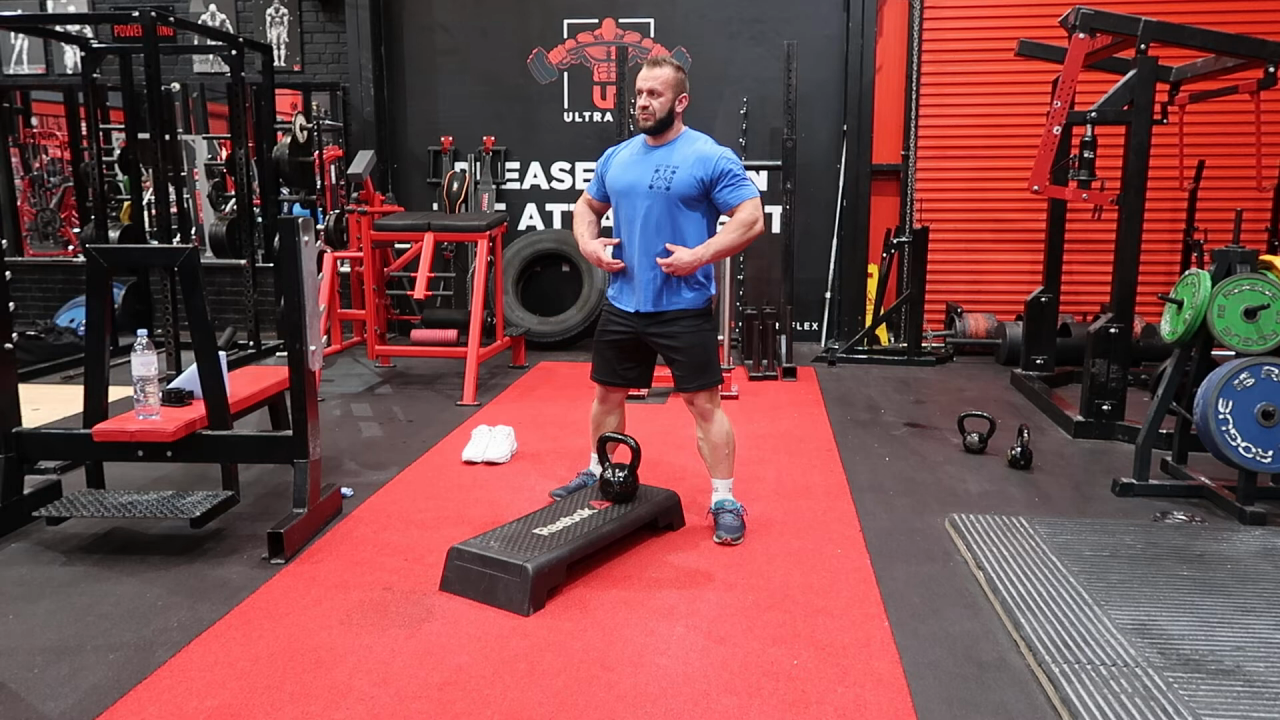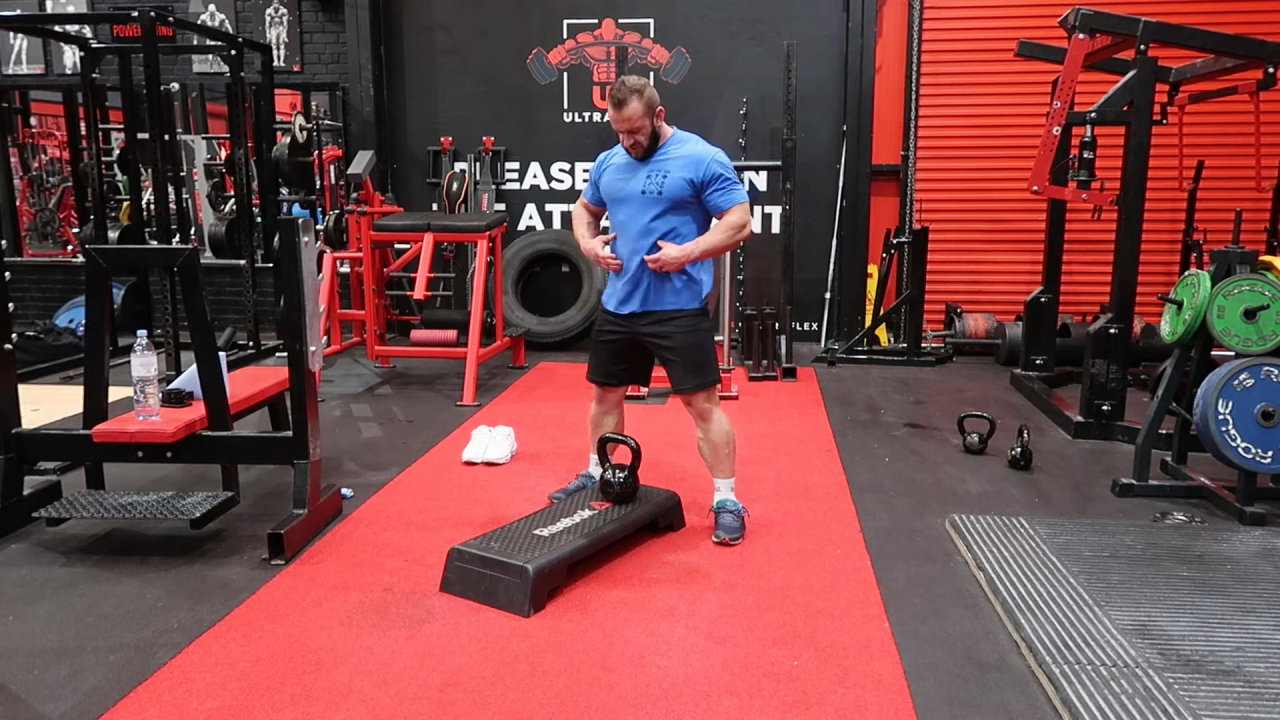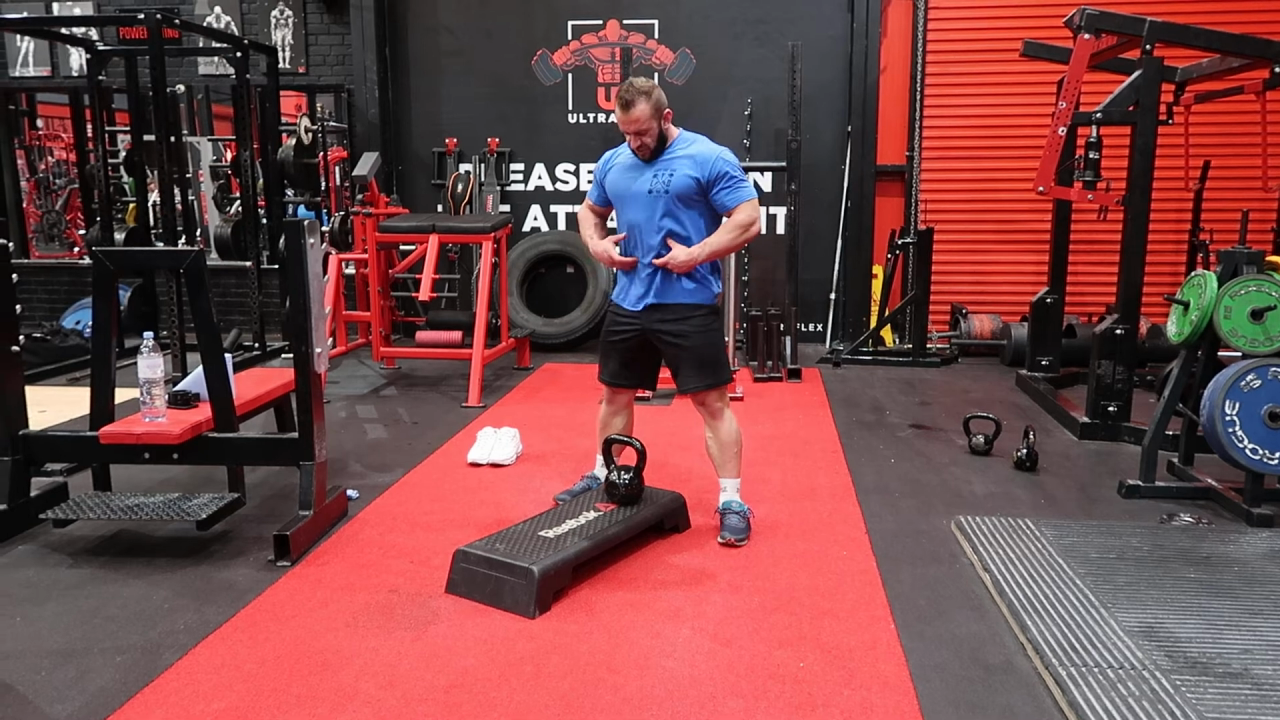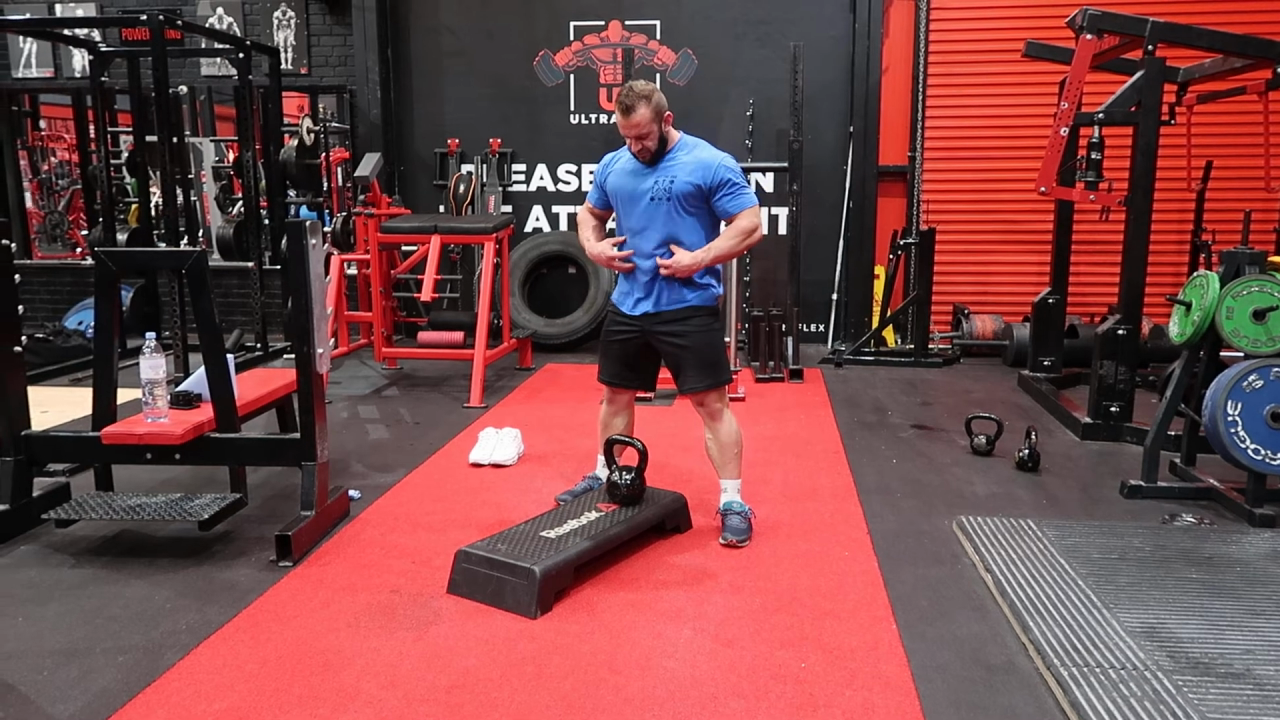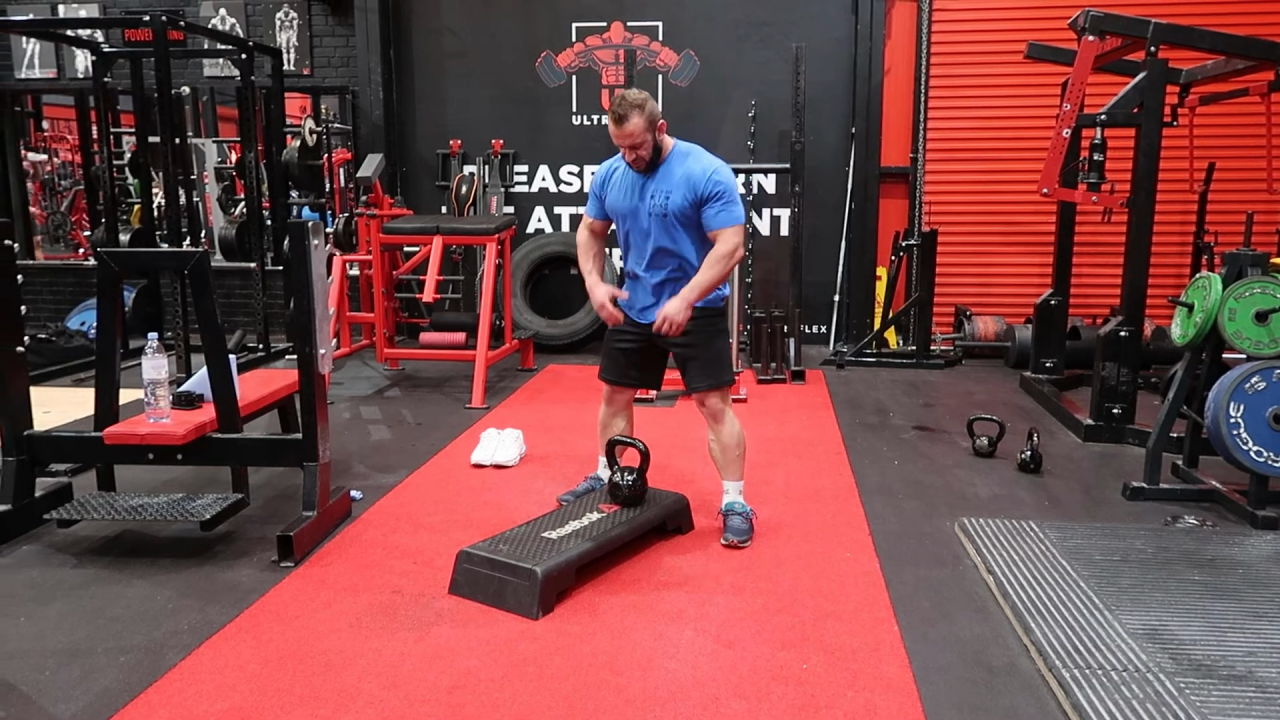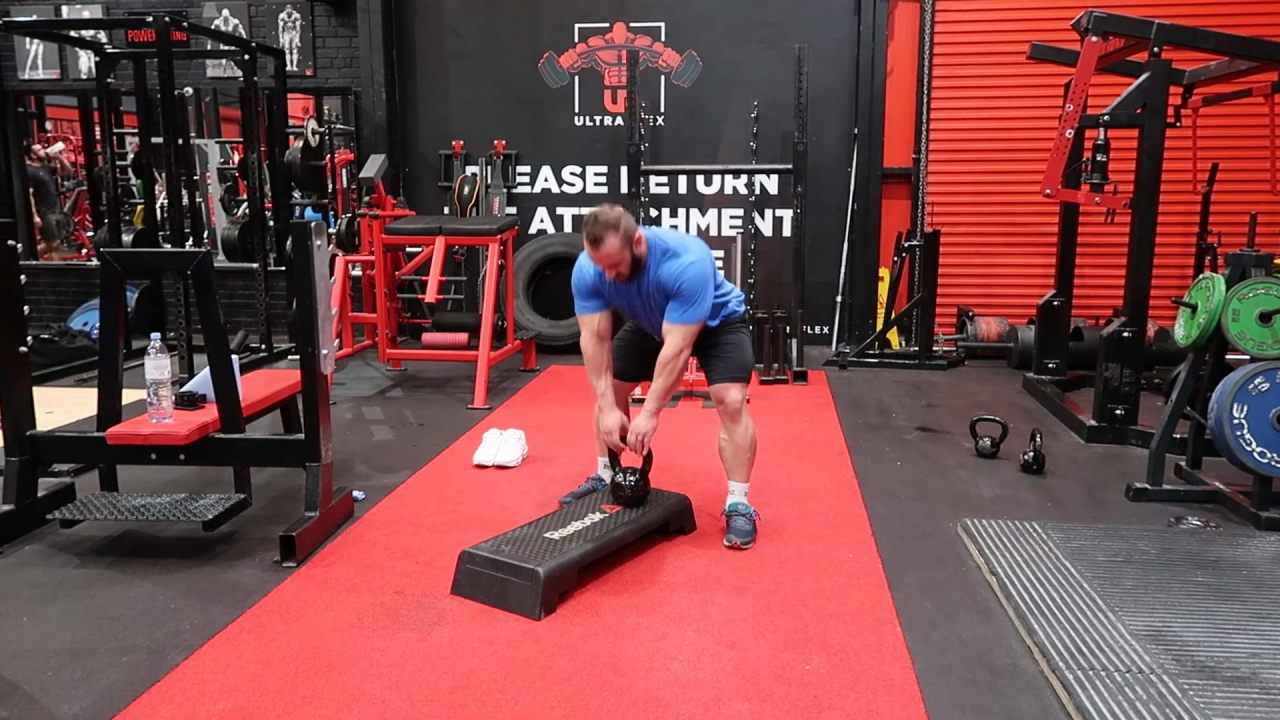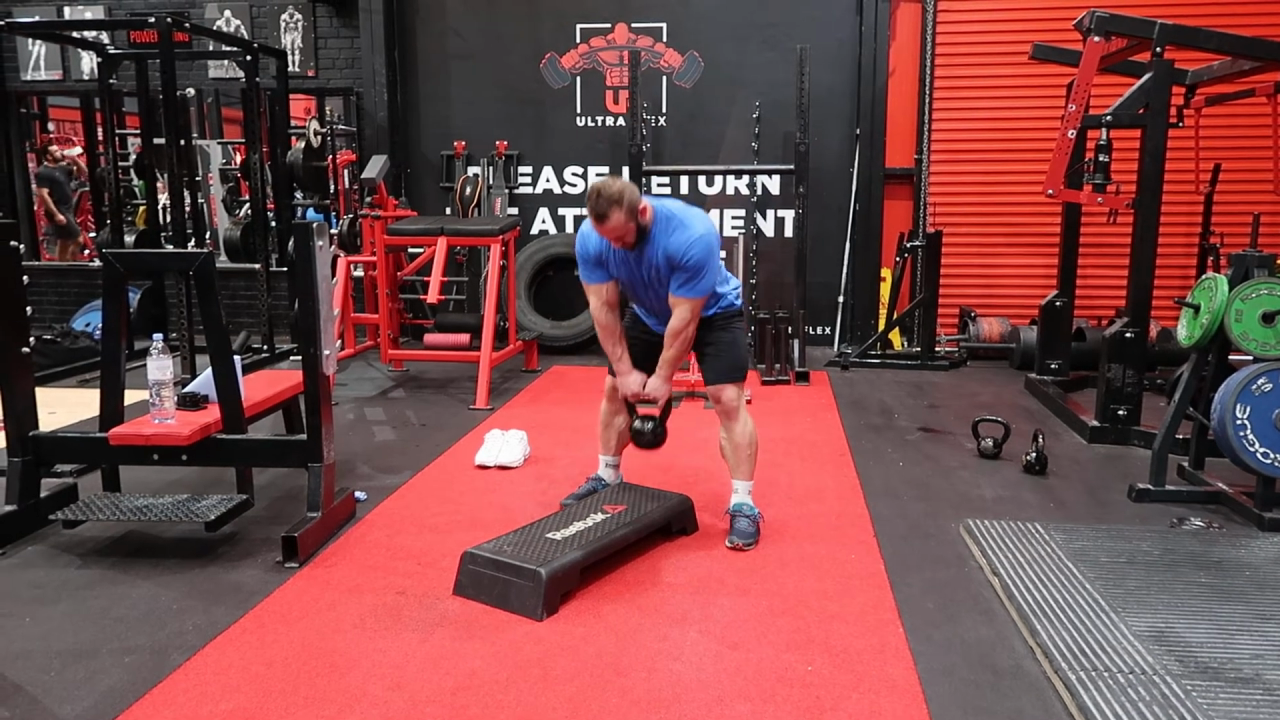
dt=0.4s
person 1, frame 1
left shoulder: (711, 158)
right shoulder: (616, 157)
left elbow: (751, 219)
right elbow: (587, 206)
left wrist: (700, 255)
right wrist: (587, 242)
left hip: (684, 309)
right hip: (622, 305)
left knee: (703, 403)
right knee: (608, 394)
left ankle: (725, 500)
right ankle: (597, 474)
person 1, frame 2
left shoulder: (703, 160)
right shoulder: (608, 163)
left elbow: (740, 222)
right elbow: (585, 208)
left wrist: (685, 253)
right wrist: (588, 242)
left hip: (679, 307)
right hip: (618, 304)
left knee: (702, 403)
right knee: (605, 393)
left ankle: (726, 500)
right ankle: (597, 475)
person 1, frame 3
left shoulder: (710, 159)
right shoulder: (612, 163)
left elbow: (748, 220)
right elbow: (590, 211)
left wrist: (695, 255)
right wrist: (597, 245)
left hip: (689, 305)
right hip: (628, 303)
left knee: (712, 401)
right knee: (615, 394)
left ankle: (731, 502)
right ankle: (603, 477)
person 1, frame 4
left shoulder: (711, 164)
right shoulder: (612, 166)
left elbow: (750, 225)
right elbow: (590, 213)
left wrist: (697, 259)
right wrist: (592, 246)
left hip: (690, 308)
right hip: (628, 305)
left knee: (711, 403)
right knee: (615, 395)
left ankle: (733, 502)
right ankle: (604, 477)
person 1, frame 5
left shoulder: (707, 173)
right shoulder: (608, 176)
left elbow: (731, 246)
right elbow: (590, 233)
left wrist: (684, 302)
right wrist: (595, 283)
left hip: (699, 309)
right hip: (633, 308)
left knee: (714, 403)
right knee: (614, 394)
left ankle: (735, 502)
right ankle: (605, 478)
person 1, frame 6
left shoulder: (688, 263)
right shoulder: (587, 270)
left elbow: (677, 348)
right elbow: (595, 339)
left wrist: (651, 412)
right wrist: (606, 407)
left hip: (717, 321)
right hip: (651, 322)
left knee: (731, 400)
right knee: (608, 386)
left ankle: (738, 504)
right ankle: (605, 477)
person 1, frame 7
left shoulder: (692, 235)
right shoulder: (589, 239)
left elbow: (685, 319)
right elbow: (604, 309)
left wrist: (663, 380)
right wrist: (626, 372)
left hip: (712, 311)
right hip: (648, 314)
left knee: (728, 399)
right knee: (615, 389)
left ankle: (743, 505)
right ankle: (607, 478)
